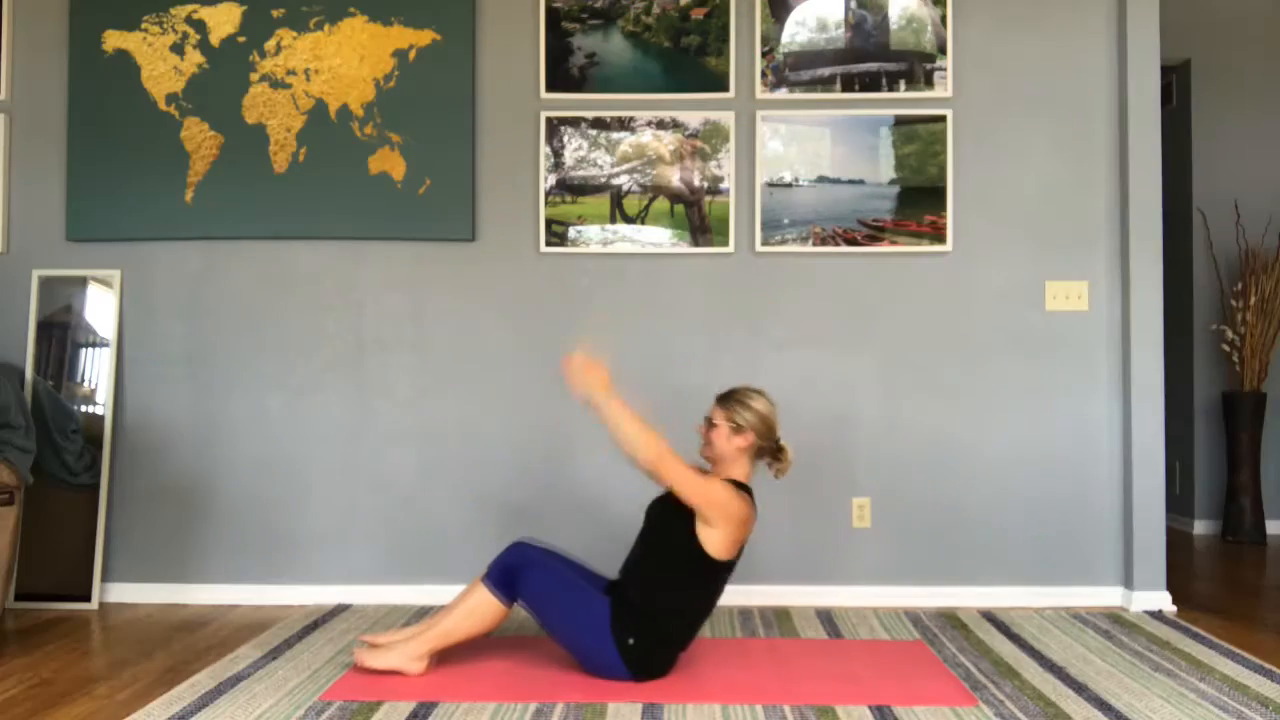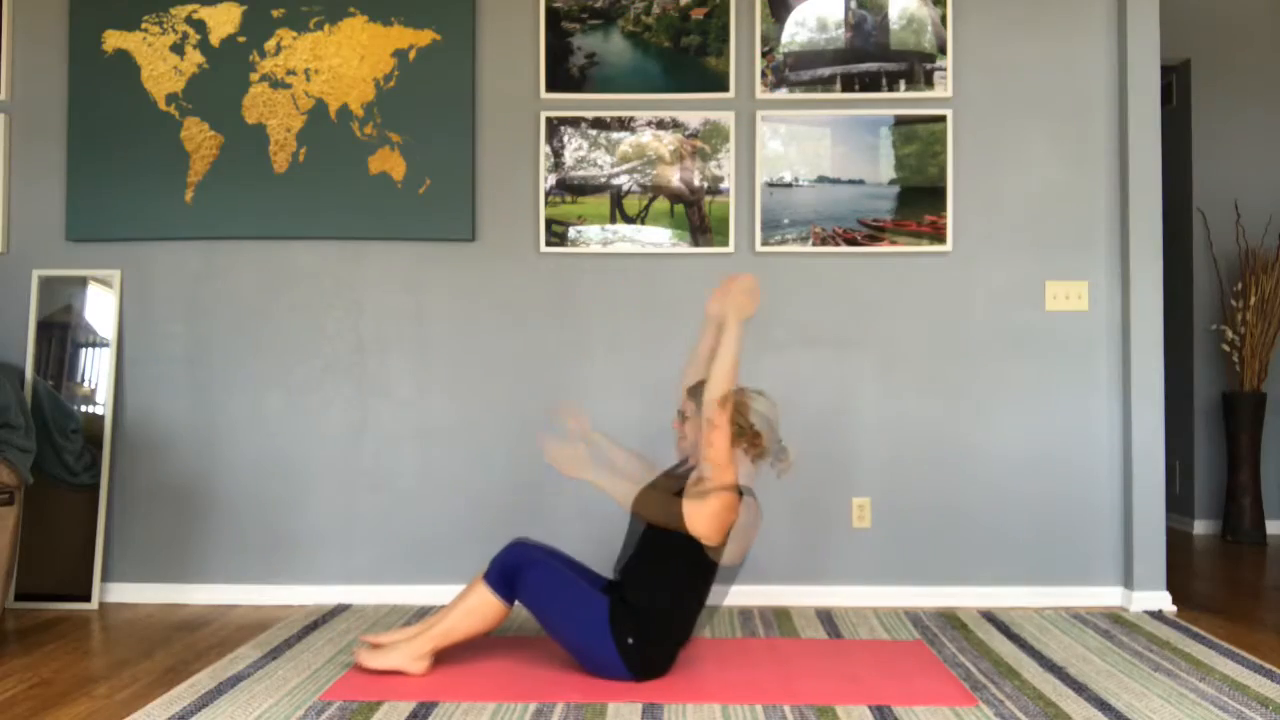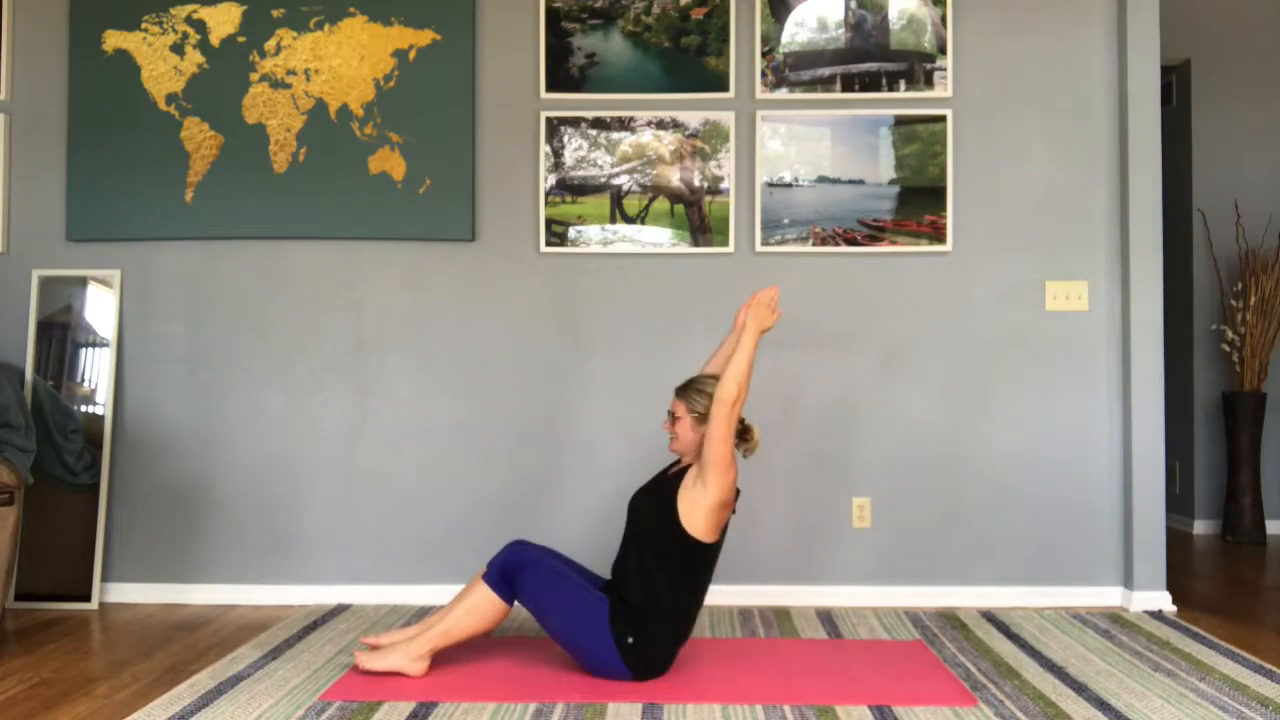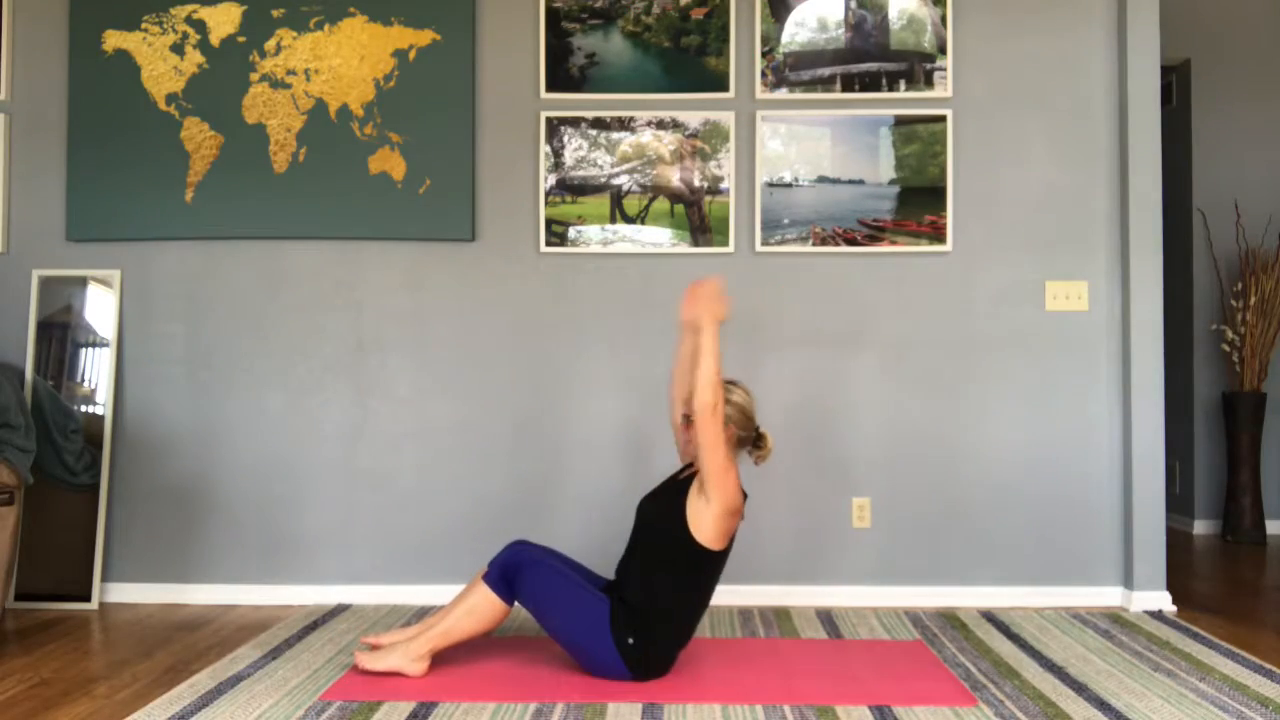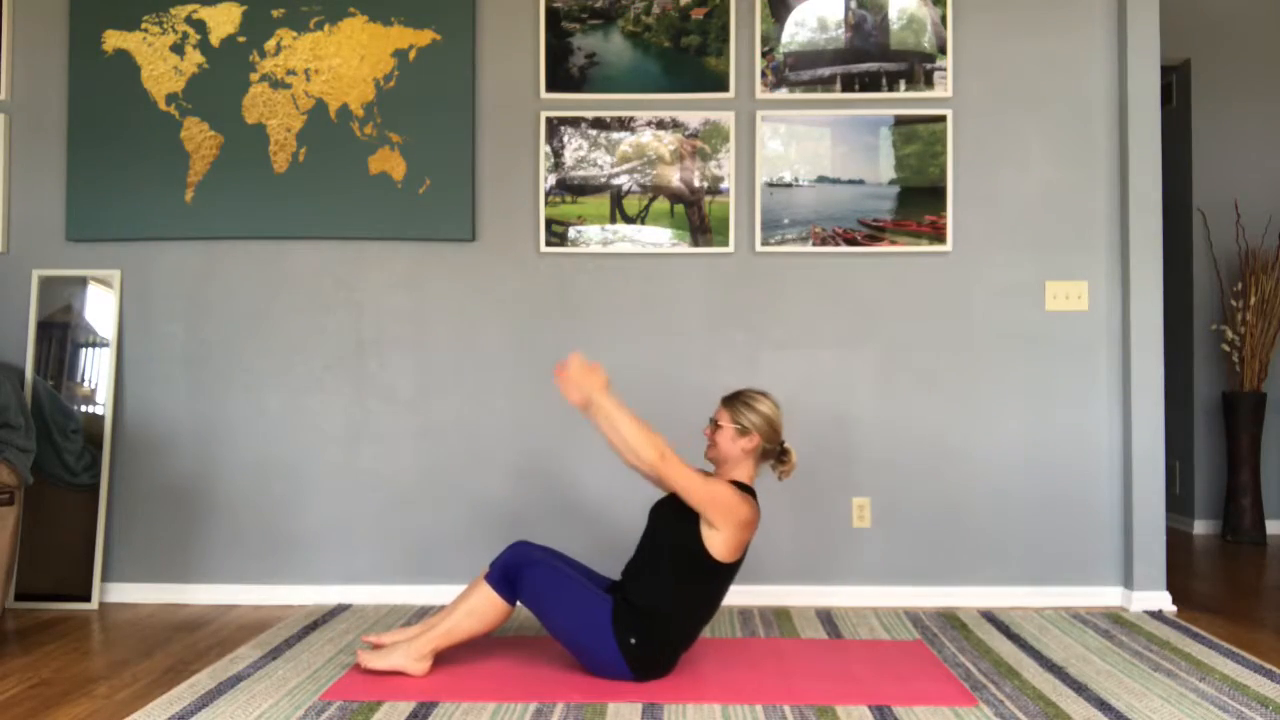
dt=0.4s
person 1, frame 1
left shoulder: (729, 504)
right shoulder: (713, 489)
left elbow: (658, 460)
right elbow: (658, 457)
left wrist: (601, 393)
right wrist: (600, 395)
left hip: (637, 649)
right hip: (630, 615)
left knee: (521, 564)
right knee: (524, 558)
left ankle: (417, 650)
right ankle: (418, 639)
person 1, frame 2
left shoulder: (722, 499)
right shoulder: (702, 473)
right elbow: (696, 391)
right wrist: (715, 322)
left hip: (635, 647)
right hip: (627, 614)
left knee: (520, 565)
right knee: (522, 555)
left ankle: (418, 649)
right ankle: (420, 636)
person 1, frame 3
left shoulder: (711, 488)
right shoulder: (687, 470)
left elbow: (726, 401)
right elbow: (707, 388)
left wrist: (753, 331)
right wrist: (738, 330)
left hip: (634, 647)
right hip: (625, 615)
left knee: (518, 566)
right knee: (520, 555)
left ankle: (417, 651)
right ankle: (419, 635)
person 1, frame 4
left shoulder: (722, 496)
right shoulder: (697, 476)
left elbow: (707, 411)
right elbow: (683, 402)
left wrist: (708, 329)
right wrist: (694, 331)
left hip: (635, 647)
right hip: (627, 617)
left knee: (518, 566)
right knee: (521, 555)
left ankle: (416, 653)
right ankle: (418, 637)
person 1, frame 5
left shoulder: (734, 506)
right shoulder: (711, 489)
left elbow: (659, 459)
right elbow: (645, 461)
left wrist: (599, 396)
right wrist: (592, 402)
left hip: (637, 646)
right hip: (630, 616)
left knee: (521, 564)
right knee: (523, 555)
left ankle: (418, 651)
right ankle: (419, 637)
